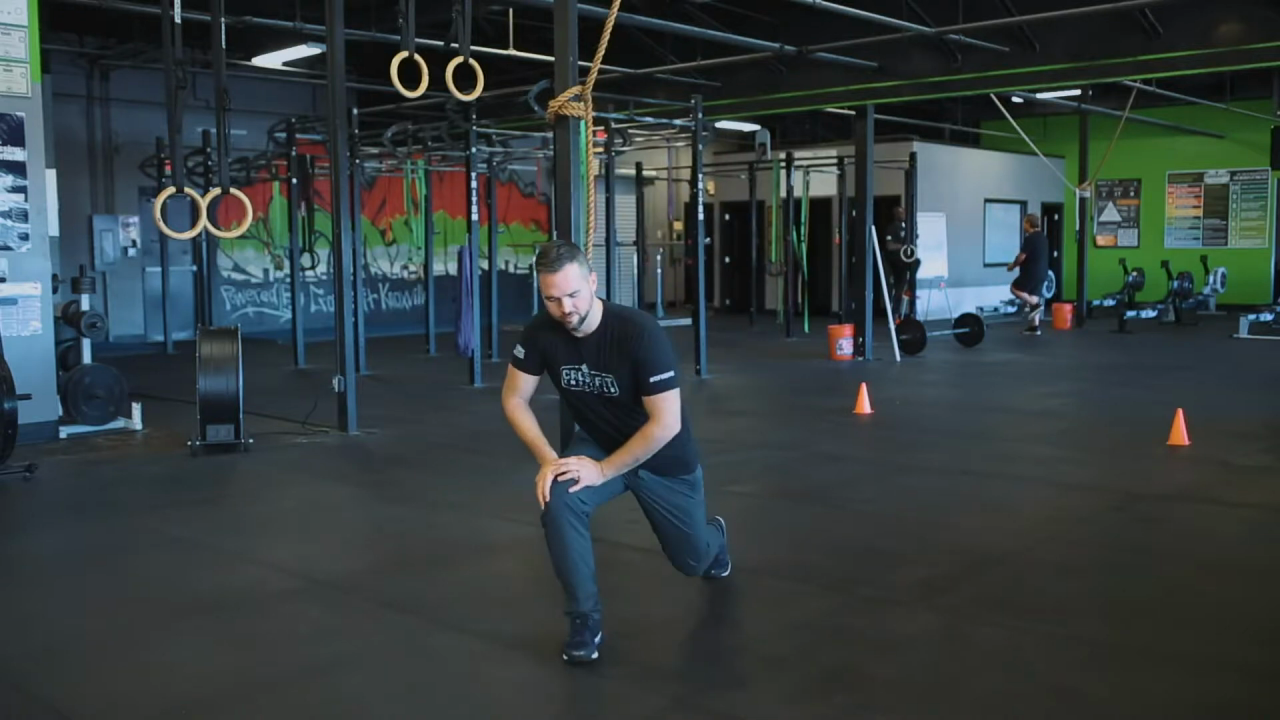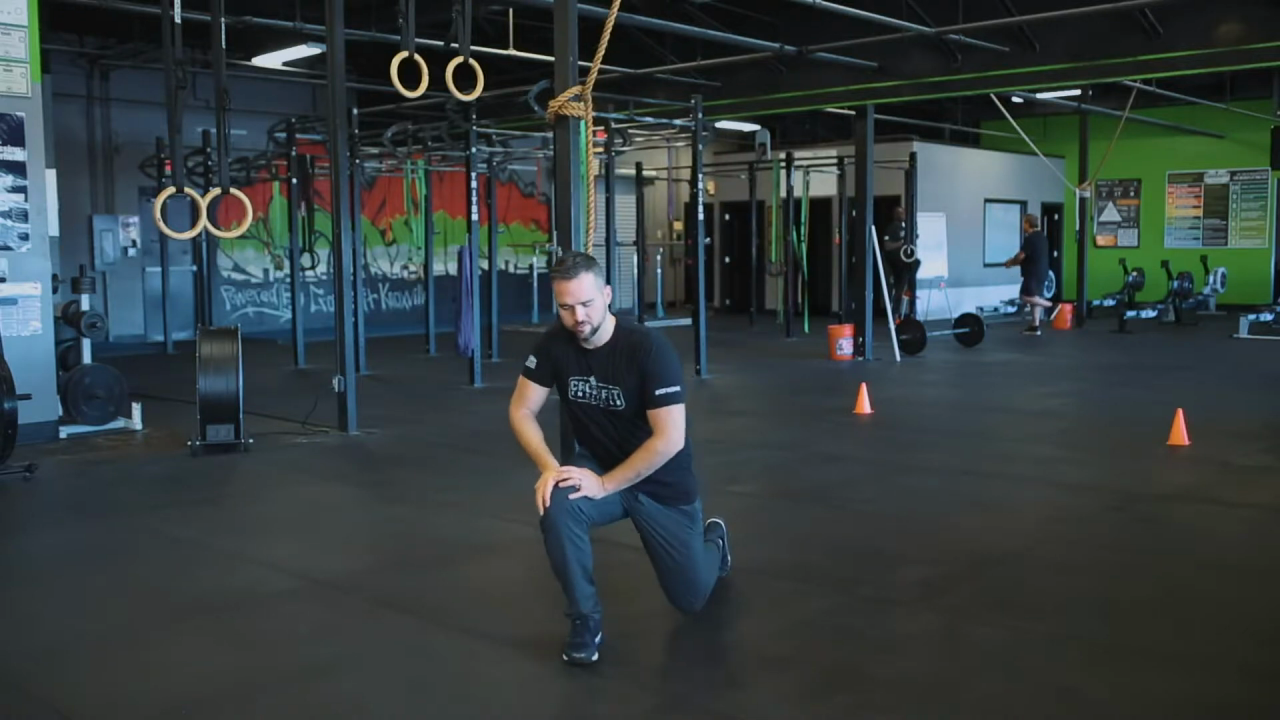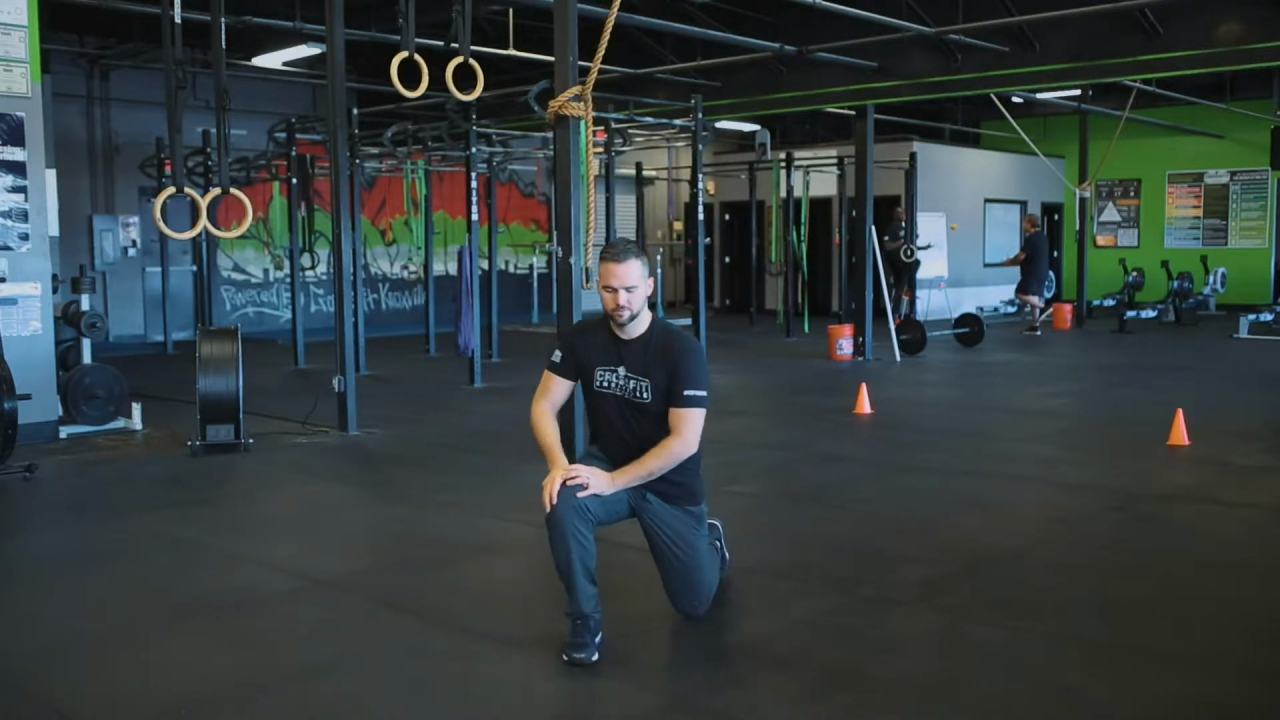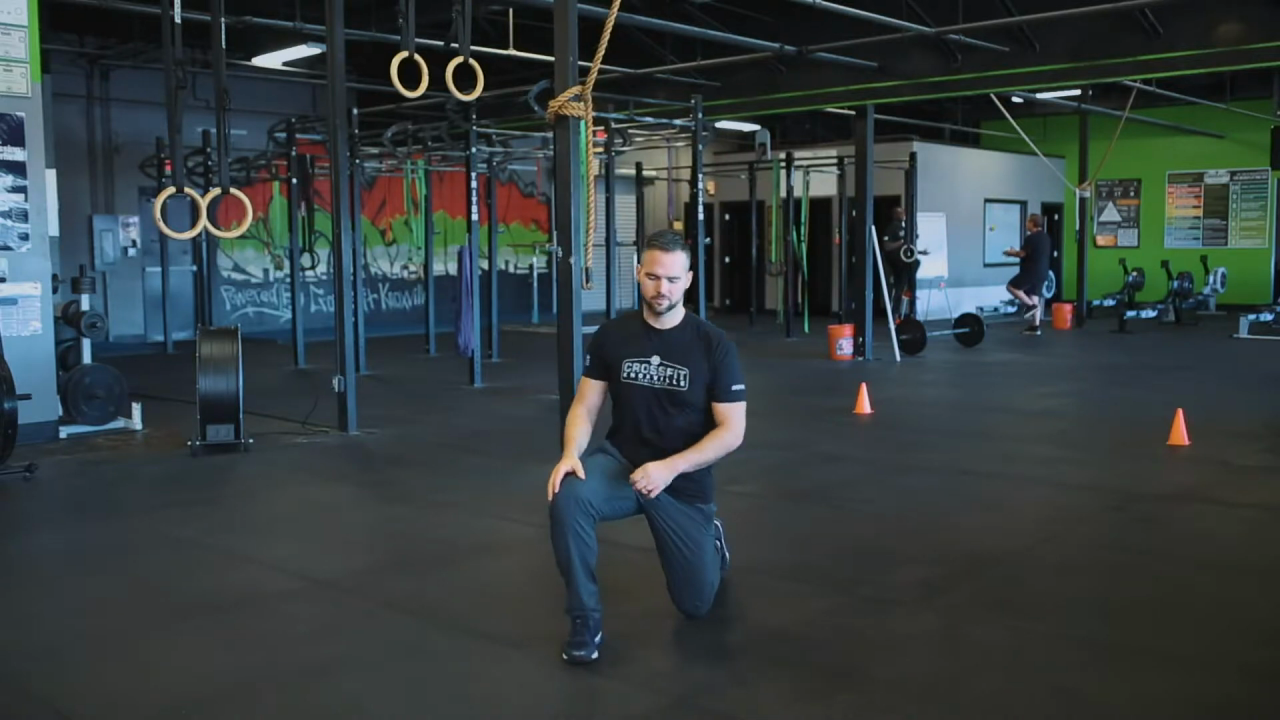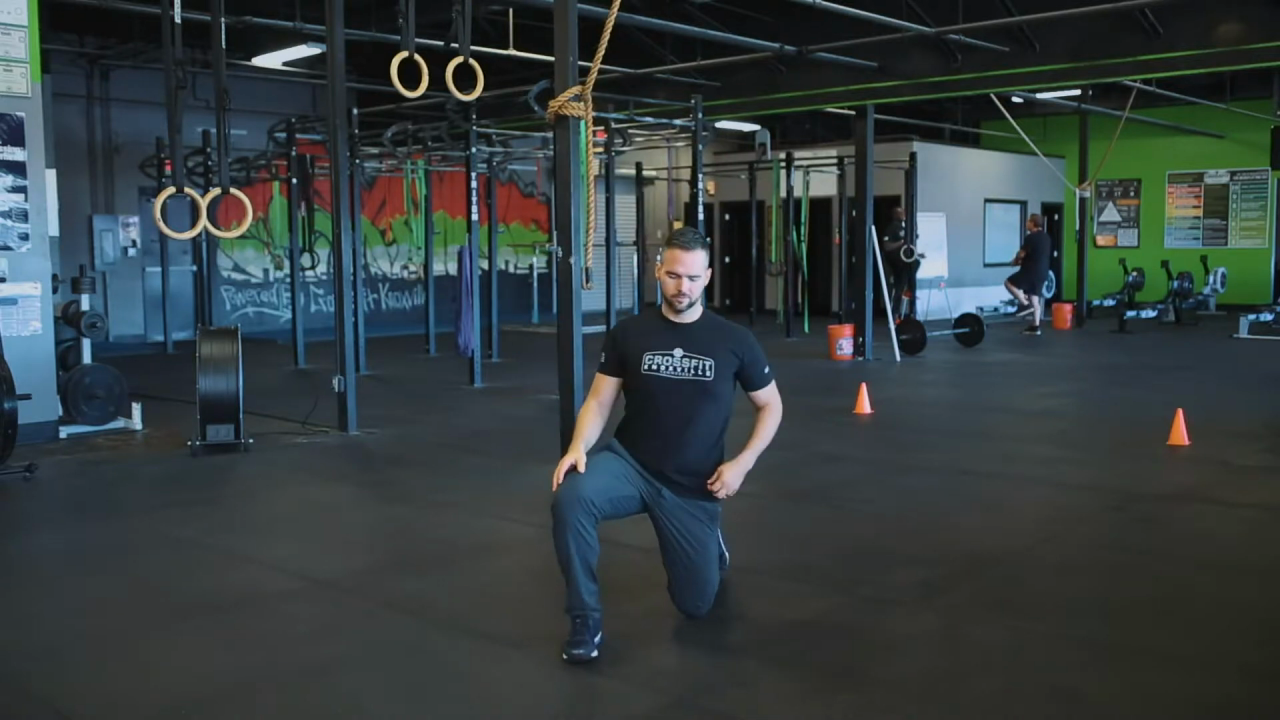
dt=0.3s
person 1, frame 1
left shoulder: (640, 333)
right shoulder: (541, 332)
left elbow: (667, 424)
right elbow: (514, 399)
left wrist: (603, 471)
right wrist: (548, 459)
left hip: (663, 456)
right hip: (598, 442)
left knee: (691, 558)
right knee: (558, 502)
left ankle: (714, 538)
right ankle: (585, 618)
person 1, frame 2
left shoulder: (650, 350)
right shoulder: (553, 345)
left elbow: (670, 439)
right elbow: (521, 411)
left wrist: (605, 485)
right wrist: (549, 467)
left hip: (662, 483)
right hip: (597, 467)
left knee: (690, 596)
right knee: (556, 507)
left ankle: (712, 537)
right ankle: (584, 619)
person 1, frame 3
left shoulder: (682, 349)
right shoulder: (582, 338)
left elbow: (686, 441)
right elbow: (544, 406)
left wrist: (614, 481)
right wrist: (558, 464)
left hip: (671, 483)
right hip: (608, 465)
left knee: (694, 603)
right knee: (562, 505)
left ankle: (710, 541)
right ankle: (585, 619)
person 1, frame 4
left shoulder: (713, 345)
right shoulder: (612, 335)
left elbow: (732, 430)
right elbow: (585, 407)
left wrist: (670, 467)
right wrist: (570, 456)
left hip: (682, 479)
right hip: (620, 461)
left knee: (696, 603)
right knee: (567, 498)
left ankle: (710, 539)
right ankle: (585, 618)
person 1, frame 5
left shoulder: (734, 340)
right shoulder: (629, 333)
left elbow: (771, 407)
right elbow: (599, 402)
left wrist: (742, 463)
right wrist: (577, 448)
left hip: (693, 484)
right hip: (629, 462)
left knee: (696, 604)
right knee: (569, 497)
left ankle: (710, 544)
right ankle: (585, 618)
